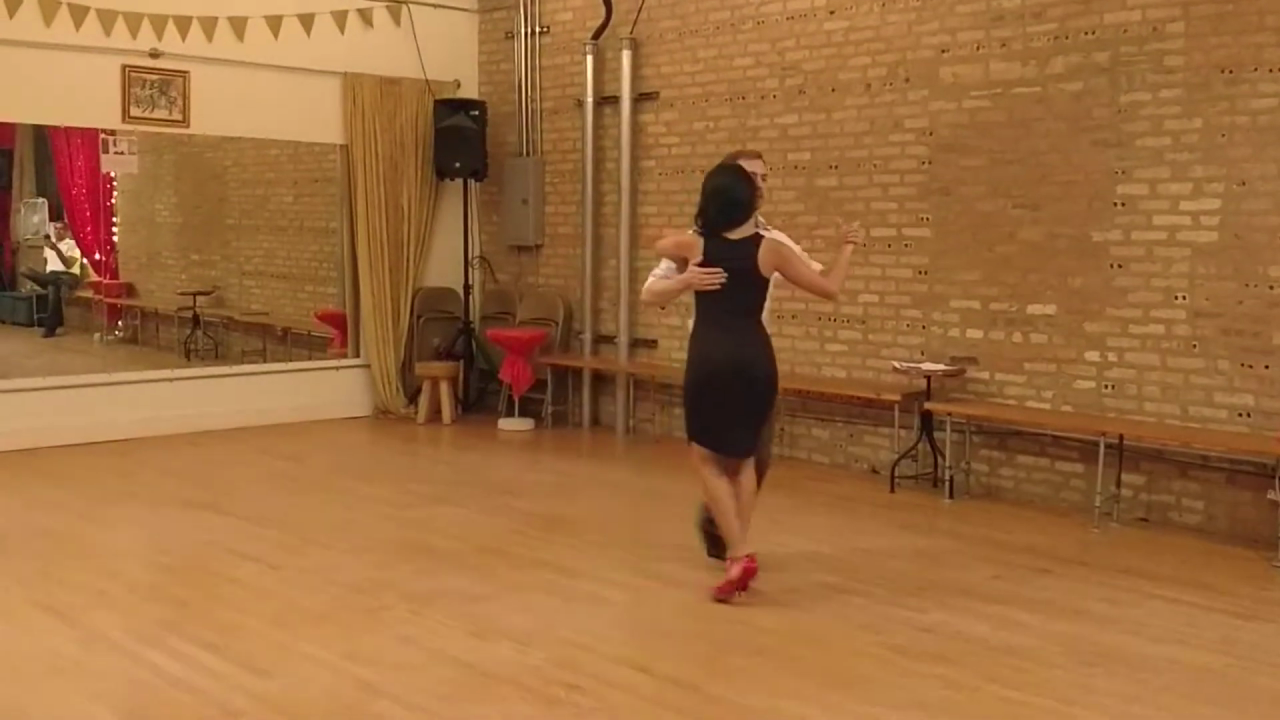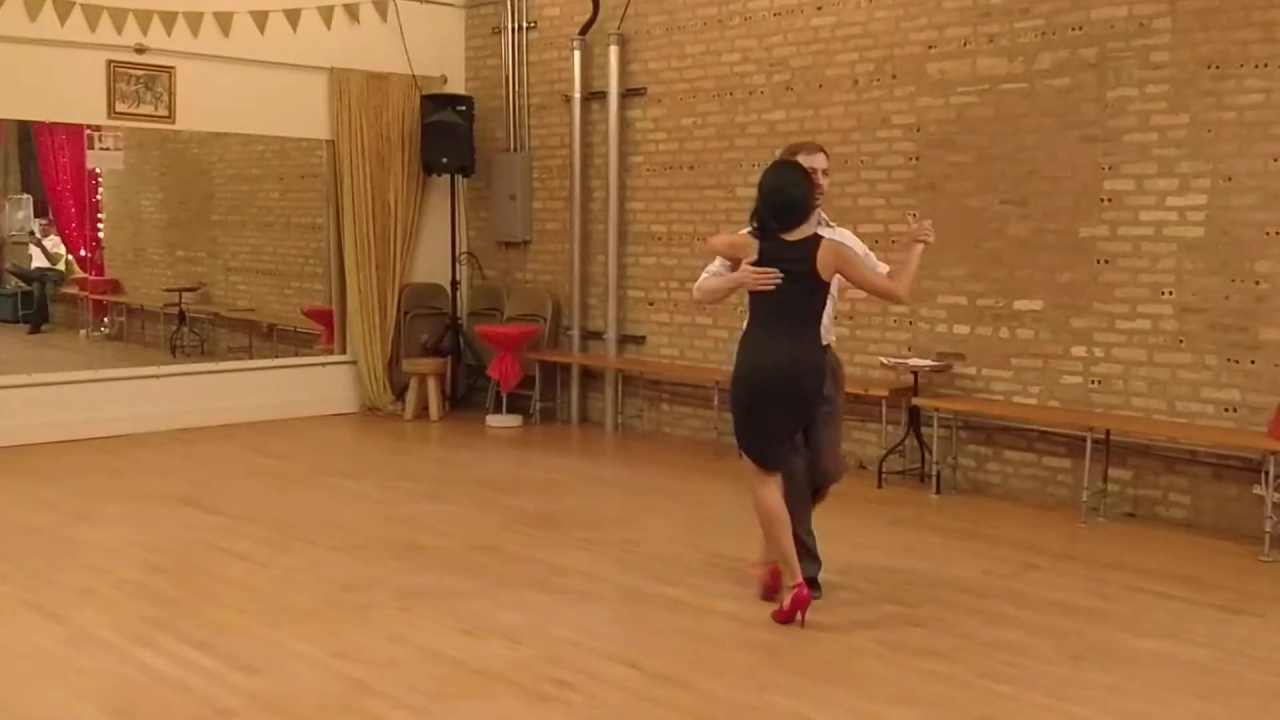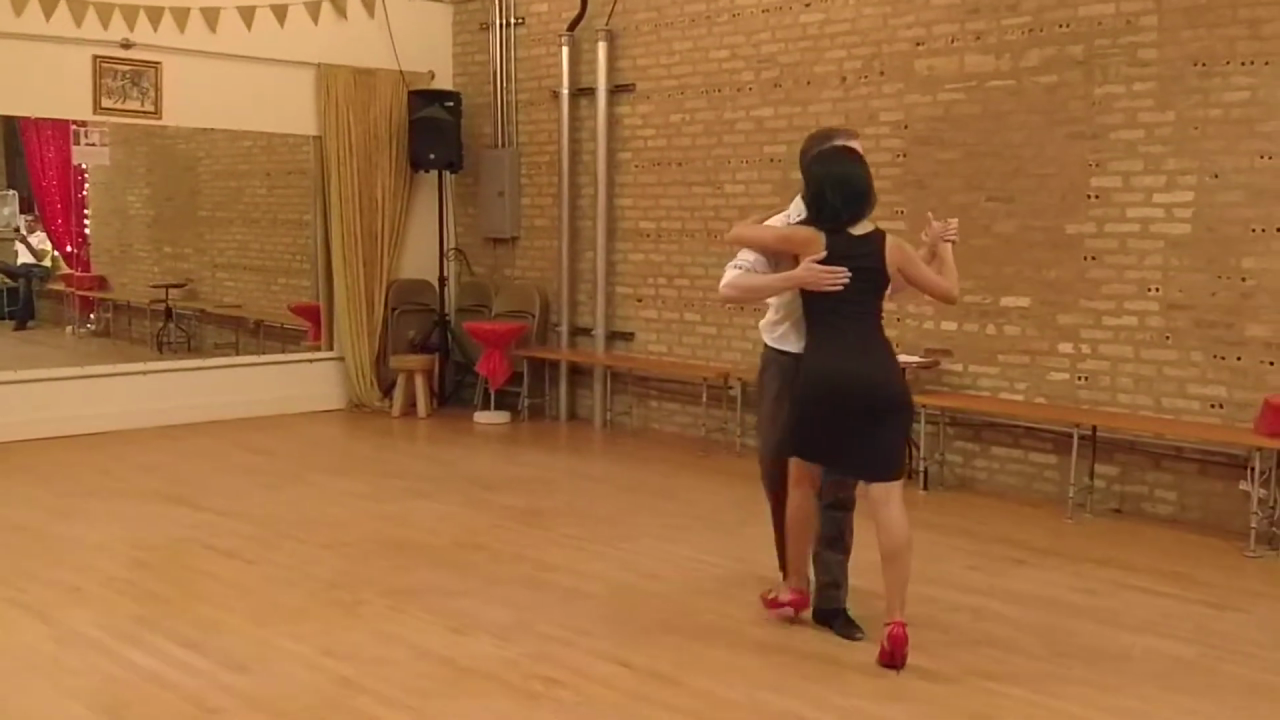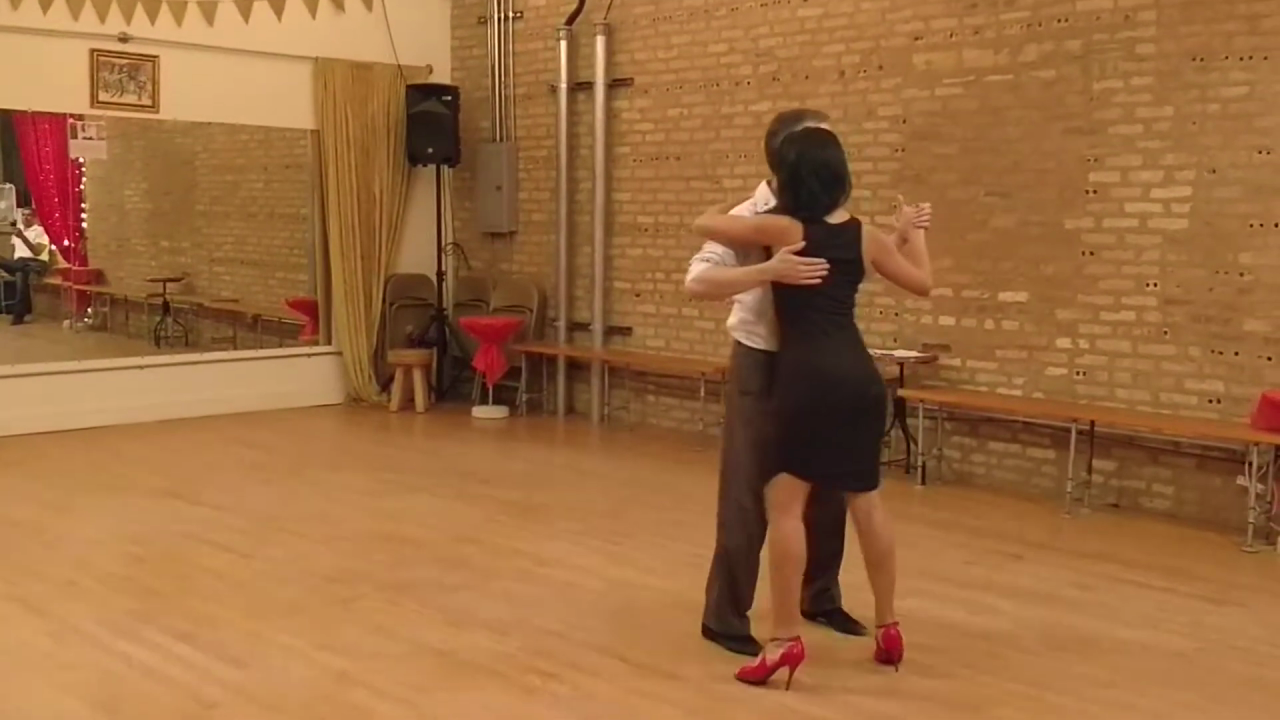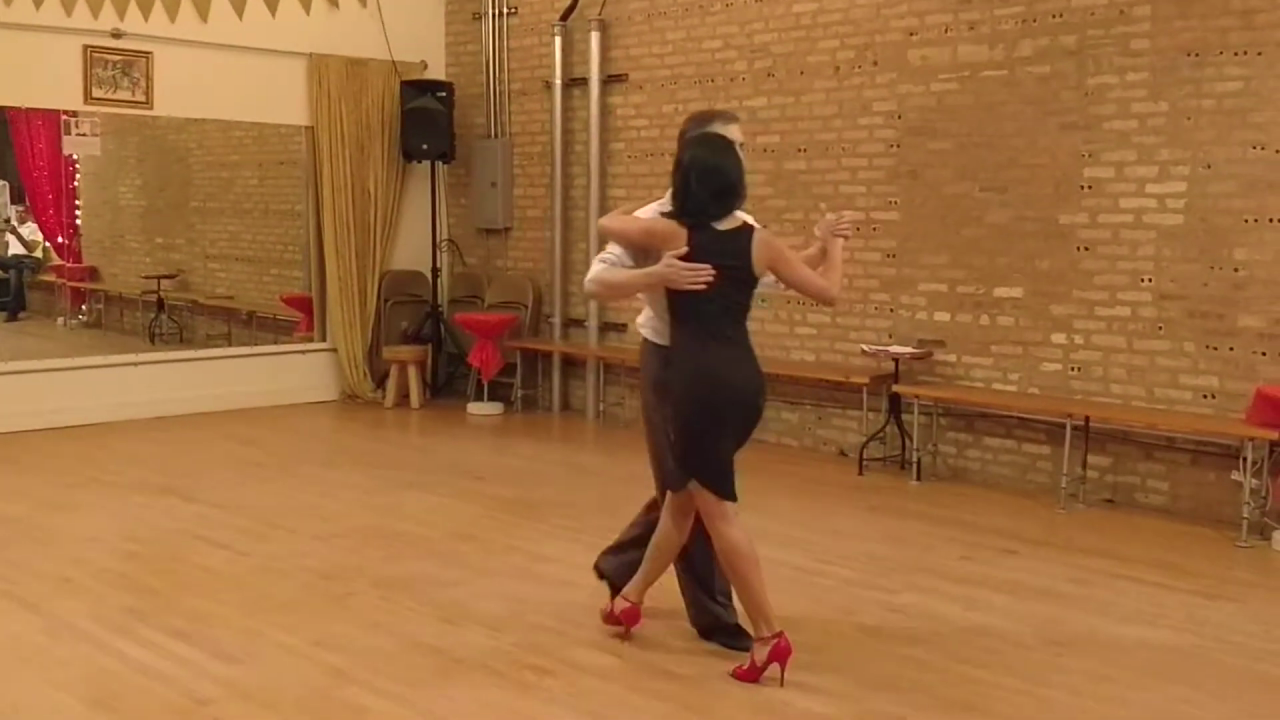
dt=0.7s
person 1, frame 1
left shoulder: (694, 246)
right shoulder: (770, 249)
left elbow: (660, 244)
right elbow: (830, 288)
right wrist: (848, 245)
left hip: (709, 358)
right hip: (754, 359)
left knee: (709, 463)
right knee: (743, 461)
left ankle: (739, 556)
right ankle: (740, 558)
person 1, frame 2
left shoulder: (751, 246)
right shoulder: (830, 251)
left elbow: (714, 242)
right elbow: (896, 291)
right wrist: (917, 246)
left hip: (757, 365)
right hip: (805, 368)
left knee: (764, 475)
right knee: (773, 467)
left ankle: (795, 582)
right ankle: (777, 560)
person 1, frame 3
left shoulder: (806, 240)
right shoulder: (889, 247)
left elbow: (738, 233)
right elbow: (948, 290)
left wrist: (769, 226)
right wrist: (945, 245)
left hip: (825, 374)
right hip: (880, 375)
left knee: (802, 481)
right knee: (887, 498)
left ankle: (795, 586)
right ankle: (896, 624)
person 1, frame 4
left shoulder: (782, 229)
right shoulder: (865, 235)
left elbow: (704, 224)
right elbow: (921, 282)
left wrist: (726, 211)
right wrist: (913, 232)
left hip: (808, 377)
right hip: (859, 375)
left knee: (784, 504)
right knee: (866, 502)
left ankle: (784, 639)
right ankle: (888, 626)
person 1, frame 5
left shoulder: (671, 234)
right shoulder: (760, 241)
left elbow: (607, 224)
right elbow: (827, 291)
left wrist: (637, 214)
right wrist: (833, 244)
left hip: (700, 382)
right hip: (744, 381)
left knee: (717, 510)
right knee: (684, 492)
left ankle: (769, 636)
right ankle: (629, 598)
person 2, frame 1
left shoulder: (775, 241)
right elbow: (649, 293)
right wrist: (686, 281)
left knee: (757, 455)
left ankle: (724, 535)
right ankle: (716, 521)
person 2, frame 2
left shoulder: (840, 241)
left elbow: (888, 283)
right elbow: (700, 292)
right wrist: (737, 280)
left hip: (820, 361)
left knee: (828, 465)
right knee: (789, 467)
left ankle: (790, 518)
right ankle: (801, 564)
person 2, frame 3
right shoulder: (782, 230)
left elbow: (892, 284)
right elbow: (730, 287)
left wrist: (931, 249)
right wrist: (796, 278)
right hip: (787, 366)
left knee: (838, 487)
right knee: (782, 477)
left ankle: (830, 599)
right ankle: (795, 572)
person 2, frame 4
right shoulder: (750, 220)
right elbow: (697, 282)
right wrist: (770, 271)
right hip: (761, 366)
left knee: (827, 489)
right knee: (748, 494)
left ankle: (819, 597)
right ankle: (724, 616)
person 2, frame 5
left shoulder: (739, 224)
right shoulder: (655, 222)
right elbow: (596, 283)
left wrist: (820, 247)
right wrist: (656, 276)
right hip: (670, 363)
left ankle: (621, 562)
right ankle: (712, 611)
